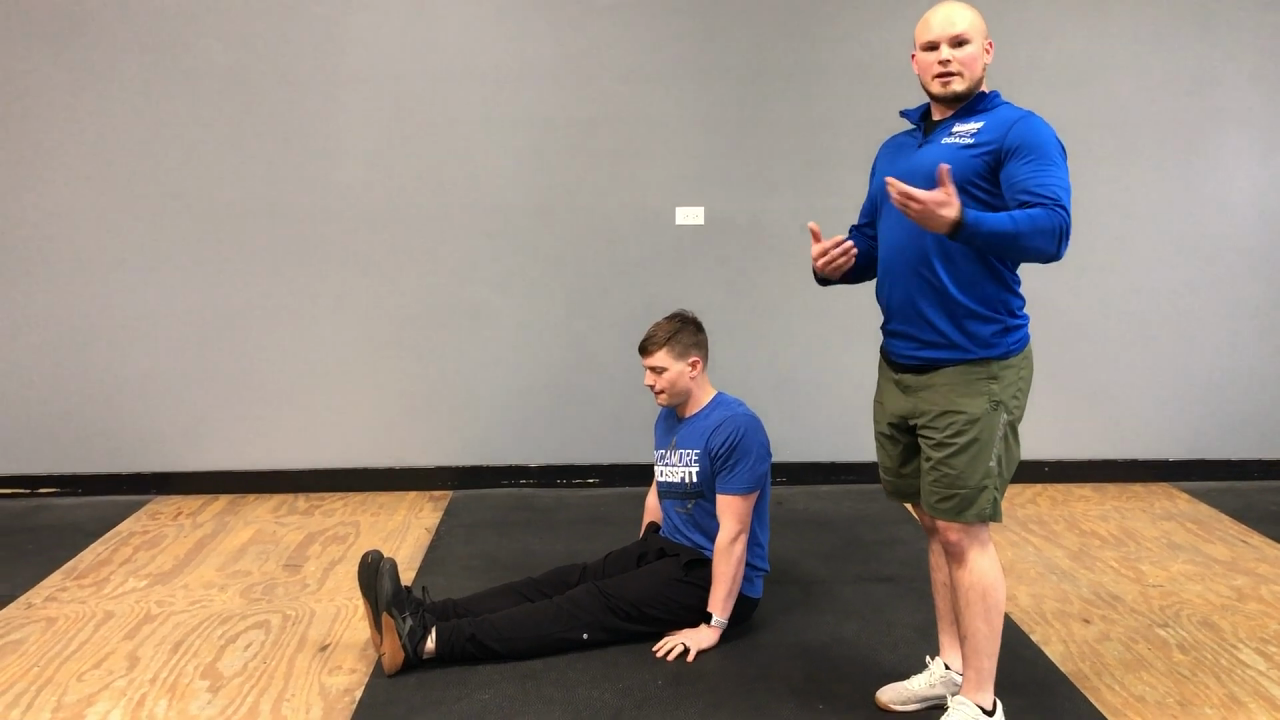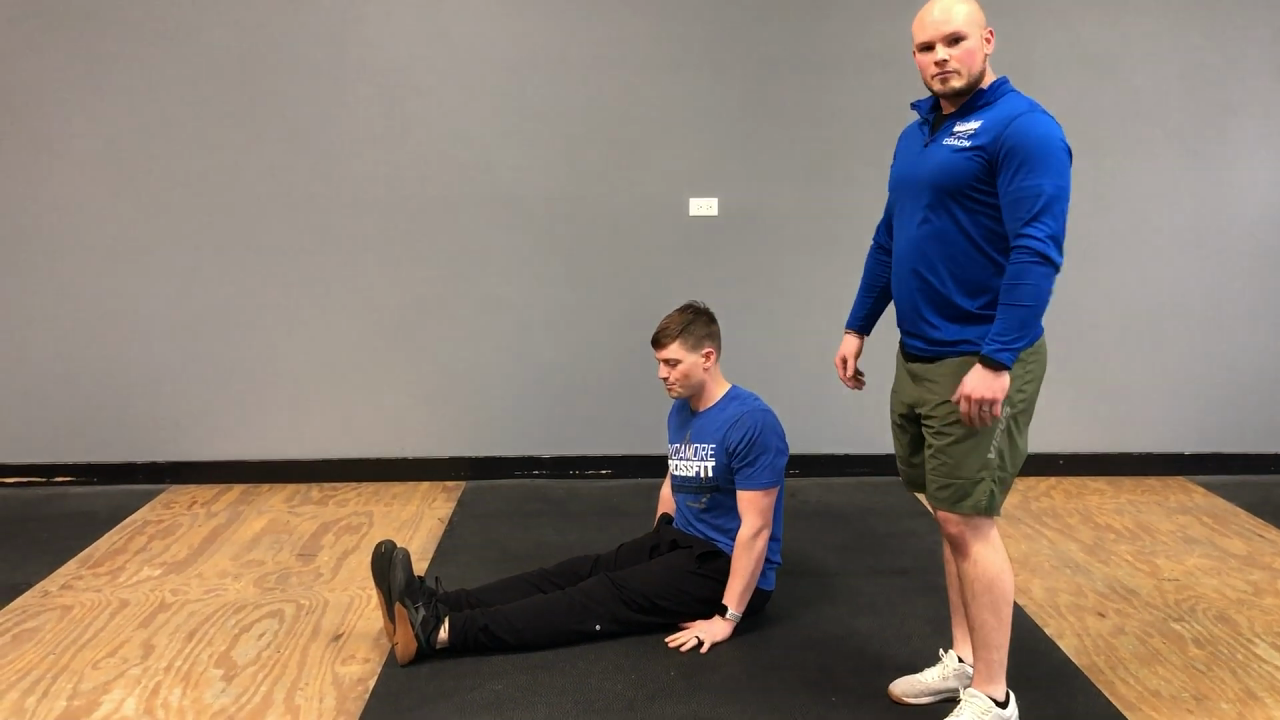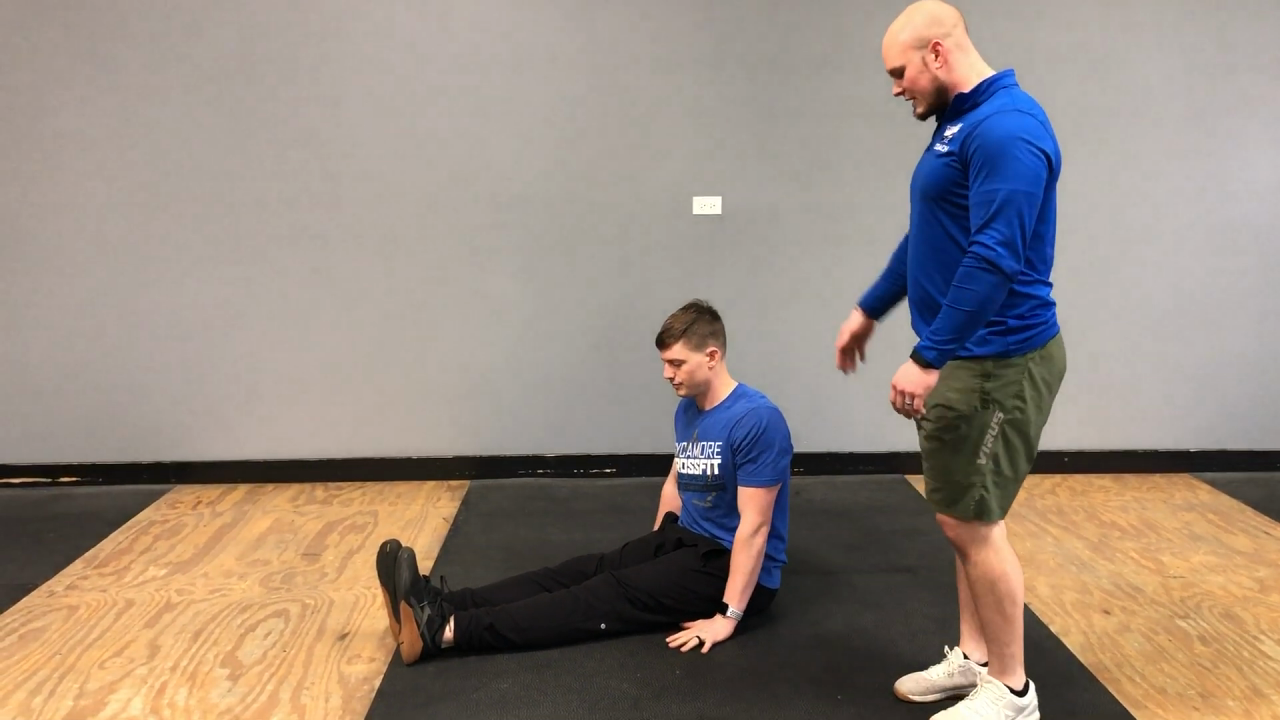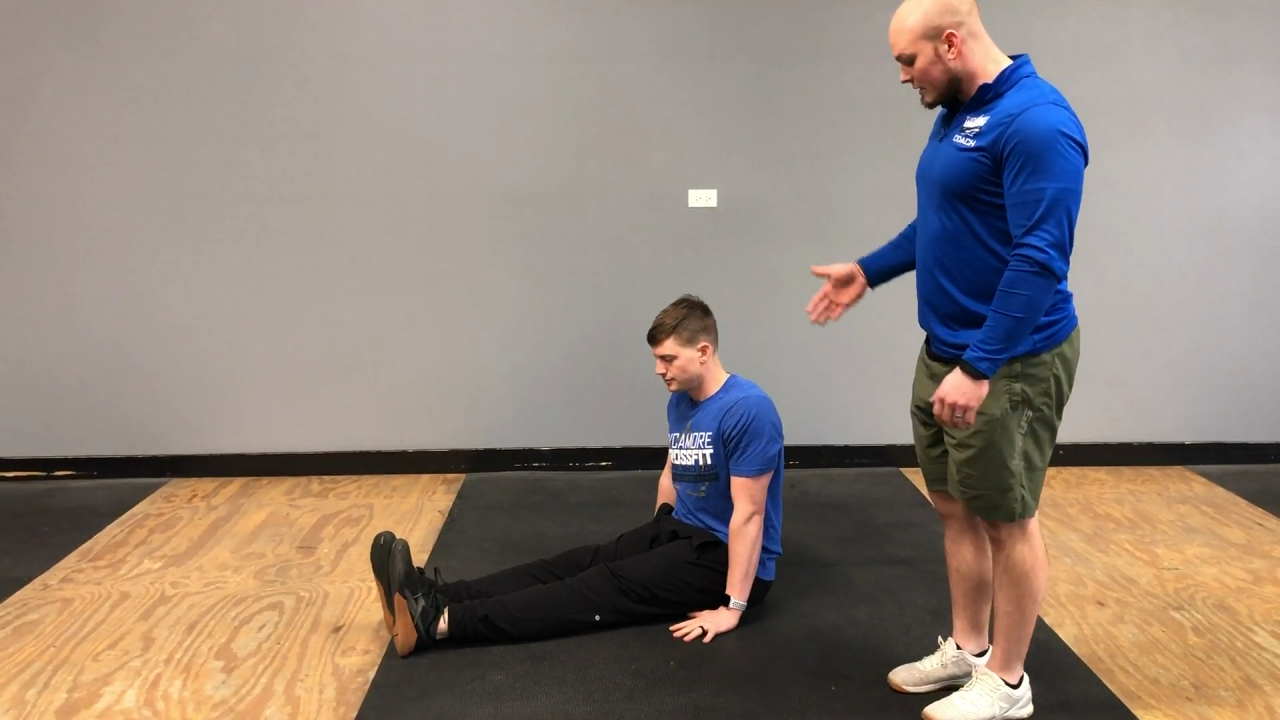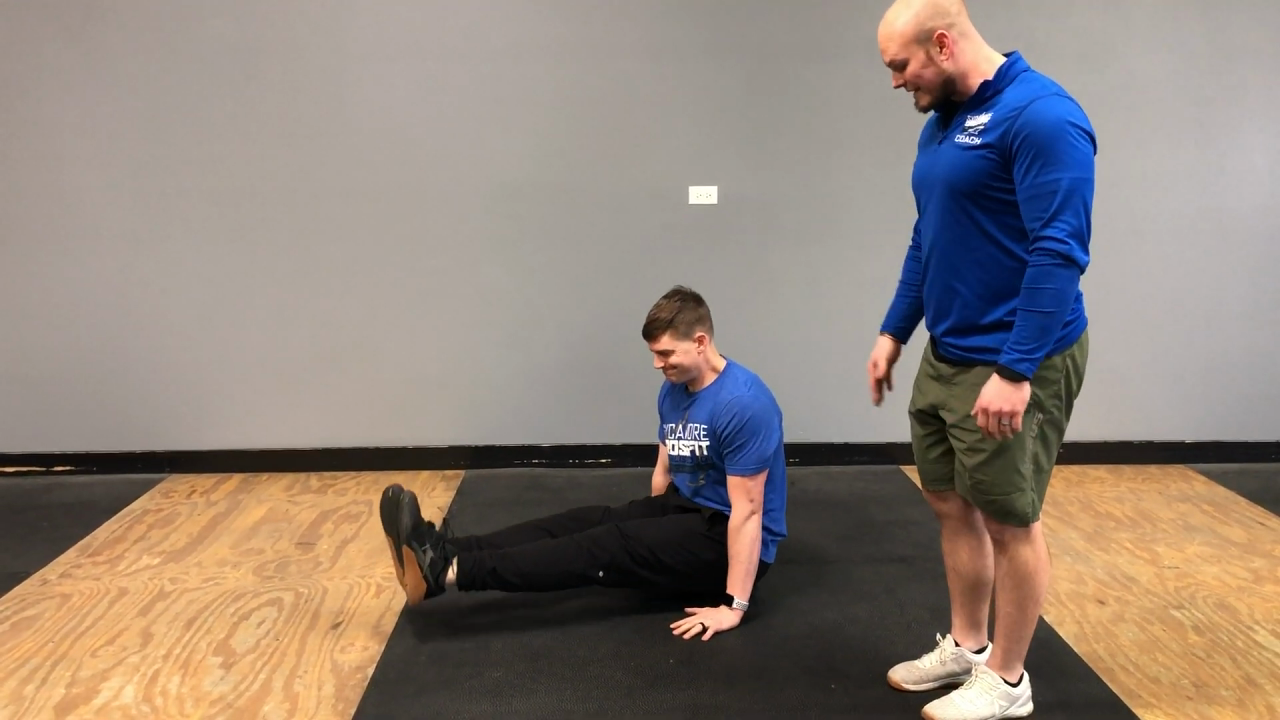
dt=0.7s
person 1, frame 1
left shoulder: (1019, 132)
right shoulder: (896, 147)
left elbow: (1050, 229)
right elbow: (872, 239)
left wrist: (957, 222)
right wrist: (835, 261)
left hip: (975, 369)
right hip: (900, 366)
left knee: (964, 533)
right knee: (934, 524)
person 1, frame 2
left shoulder: (1023, 129)
right shoulder: (916, 135)
left elbow: (1035, 253)
right elbow: (889, 240)
left wrist: (998, 359)
right wrist: (858, 326)
left hip: (981, 364)
right hip: (919, 358)
left knee: (968, 523)
right knee: (950, 516)
right ankle: (964, 660)
person 1, frame 3
left shoulder: (1006, 129)
right shoulder: (960, 125)
left elbow: (994, 260)
right elbow: (927, 239)
left wrist: (928, 357)
right wrist: (868, 311)
left hip: (999, 362)
right hip: (965, 358)
left knee: (970, 522)
right knee: (968, 516)
right ankle: (974, 657)
person 1, frame 4
left shoulder: (1036, 121)
right shoulder: (955, 115)
left elbow: (1039, 260)
left wrist: (980, 367)
right wrist: (867, 271)
left hip: (1009, 363)
right hip: (943, 351)
left knee: (1005, 518)
right knee: (956, 507)
right ankle: (967, 648)
person 1, frame 5
left shoulder: (1041, 116)
right shoulder: (941, 123)
left elbow: (1059, 253)
left wrist: (1014, 370)
right wrist: (893, 333)
left hip: (1014, 365)
right hip: (946, 357)
left knee: (1009, 519)
right knee: (952, 504)
right ankle: (965, 646)
person 2, frame 1
left shoulder: (735, 428)
right shoulder: (668, 418)
left elbow: (733, 534)
left wrist: (712, 625)
right wrist: (640, 564)
left hip: (718, 577)
right hip: (671, 550)
left knee: (597, 604)
right knee: (569, 581)
left ankle: (426, 641)
right ankle: (425, 617)
person 2, frame 2
left shoulder: (752, 422)
right shoulder: (681, 412)
left elbow: (756, 528)
left wrist: (727, 617)
right wrist: (653, 556)
left hip: (727, 566)
right hip: (683, 541)
left knee: (608, 597)
right knee: (580, 572)
left ankle: (440, 632)
right ankle: (437, 607)
person 2, frame 3
left shoulder: (756, 420)
right shoulder: (688, 409)
left elbow: (754, 525)
left wrist: (728, 616)
right wrist: (653, 554)
left hip: (734, 566)
right hip: (688, 540)
left knee: (612, 594)
right knee: (587, 570)
left ankle: (447, 631)
right ankle: (443, 608)
person 2, frame 4
left shoulder: (747, 410)
right shoulder: (681, 401)
left elbow: (749, 512)
left wrist: (732, 606)
right wrist: (652, 546)
left hip: (727, 558)
right hip: (684, 531)
left knee: (605, 589)
right knee: (578, 564)
left ankle: (439, 622)
right ankle: (436, 599)
person 2, frame 5
left shoulder: (743, 404)
right shoulder: (674, 390)
left elbow: (747, 511)
right elbow: (664, 471)
left wrist: (733, 606)
right wrist: (651, 530)
left hip: (729, 540)
right hip: (689, 511)
left knee: (609, 546)
right knee: (589, 521)
left ankle: (448, 572)
right ankle: (445, 556)
